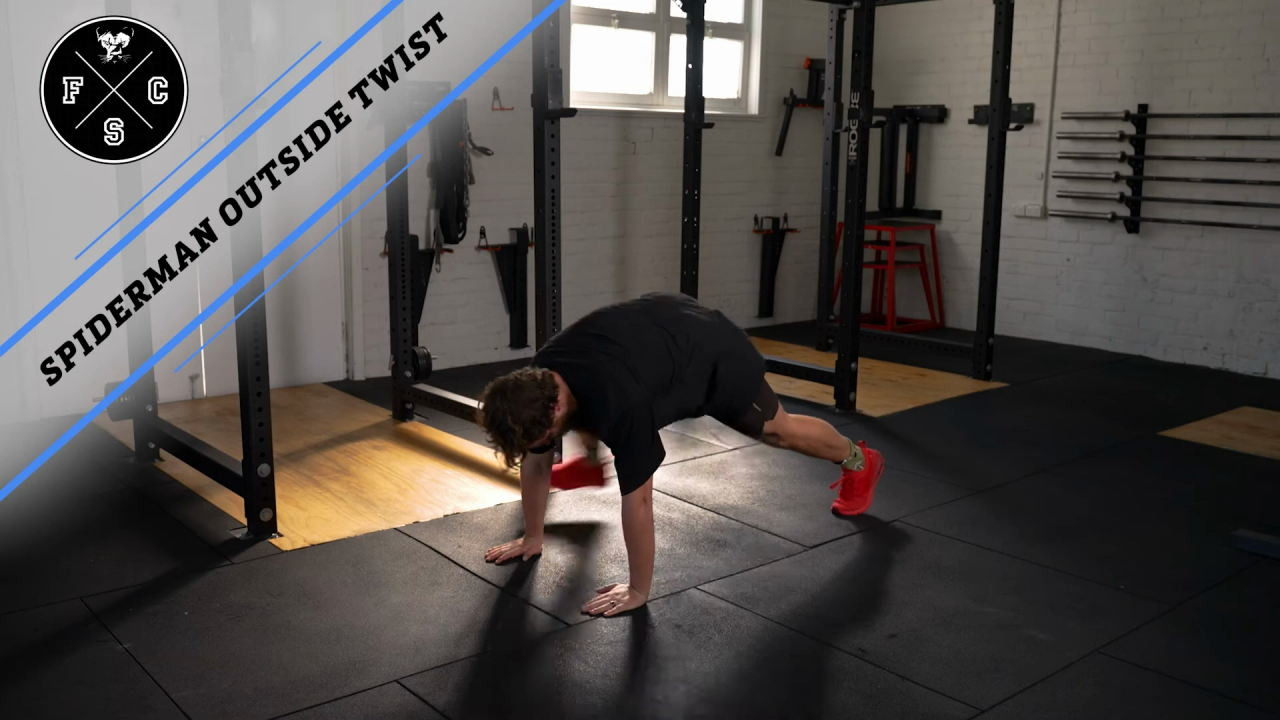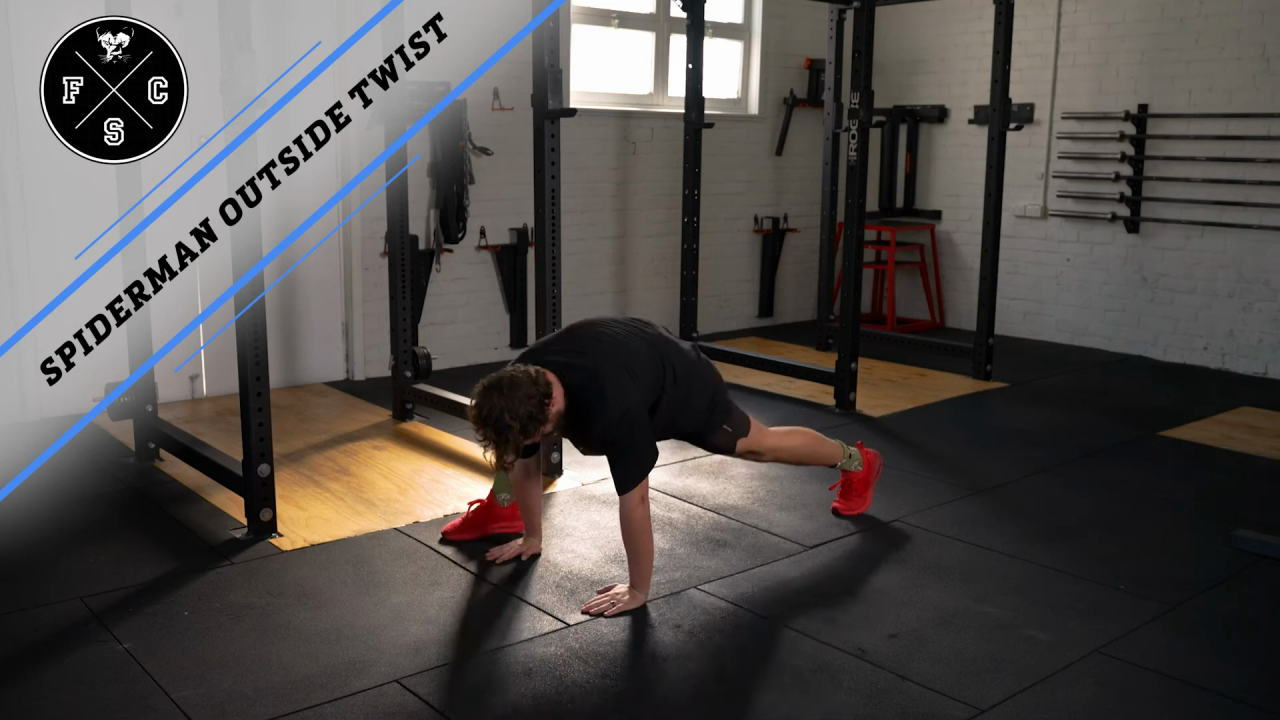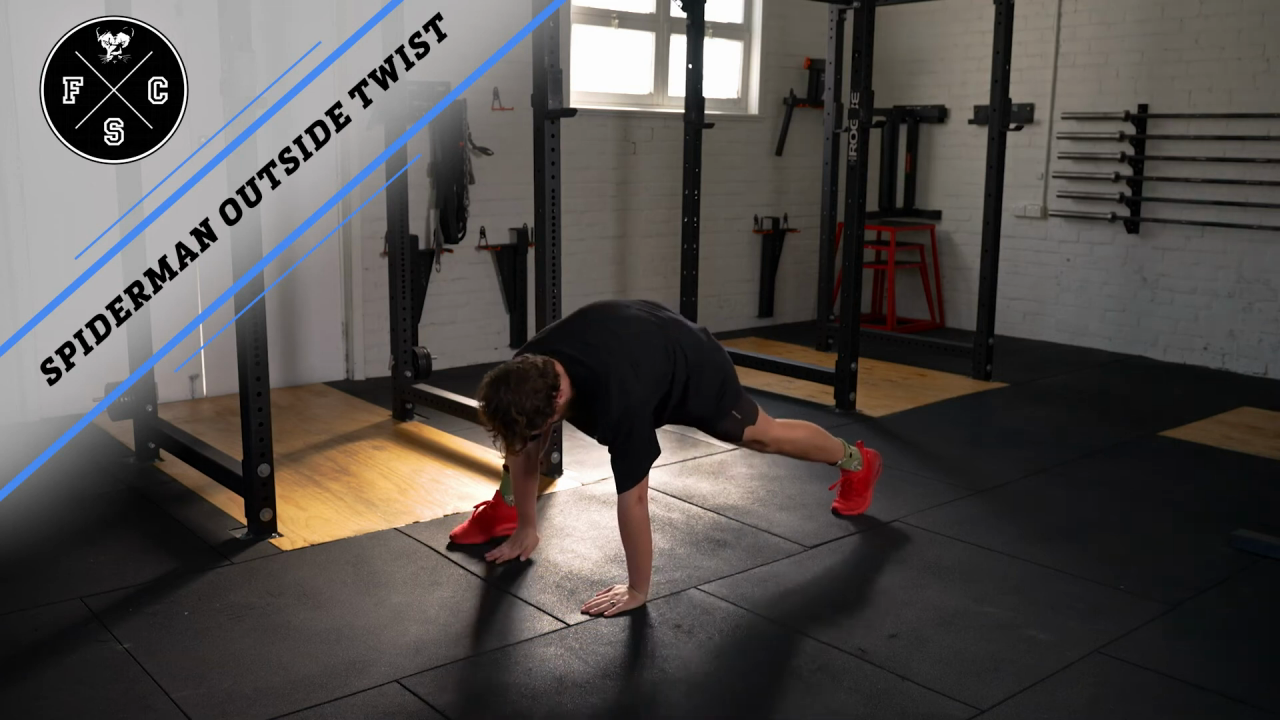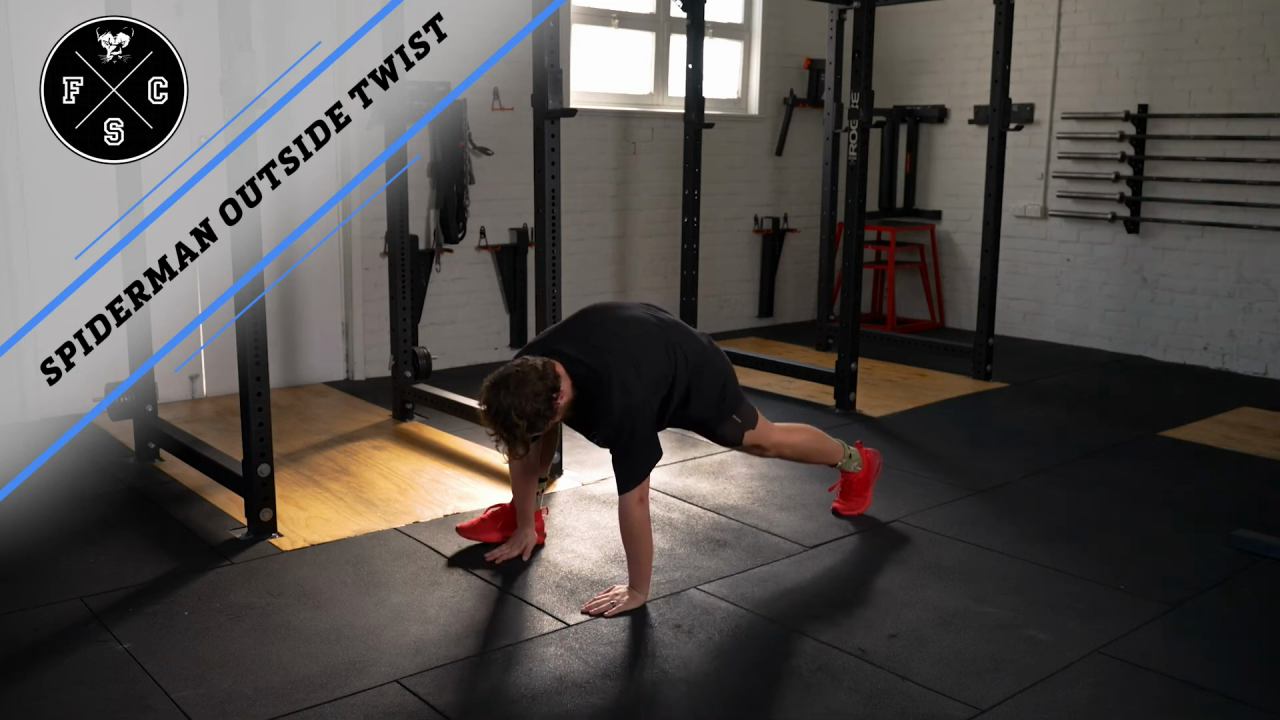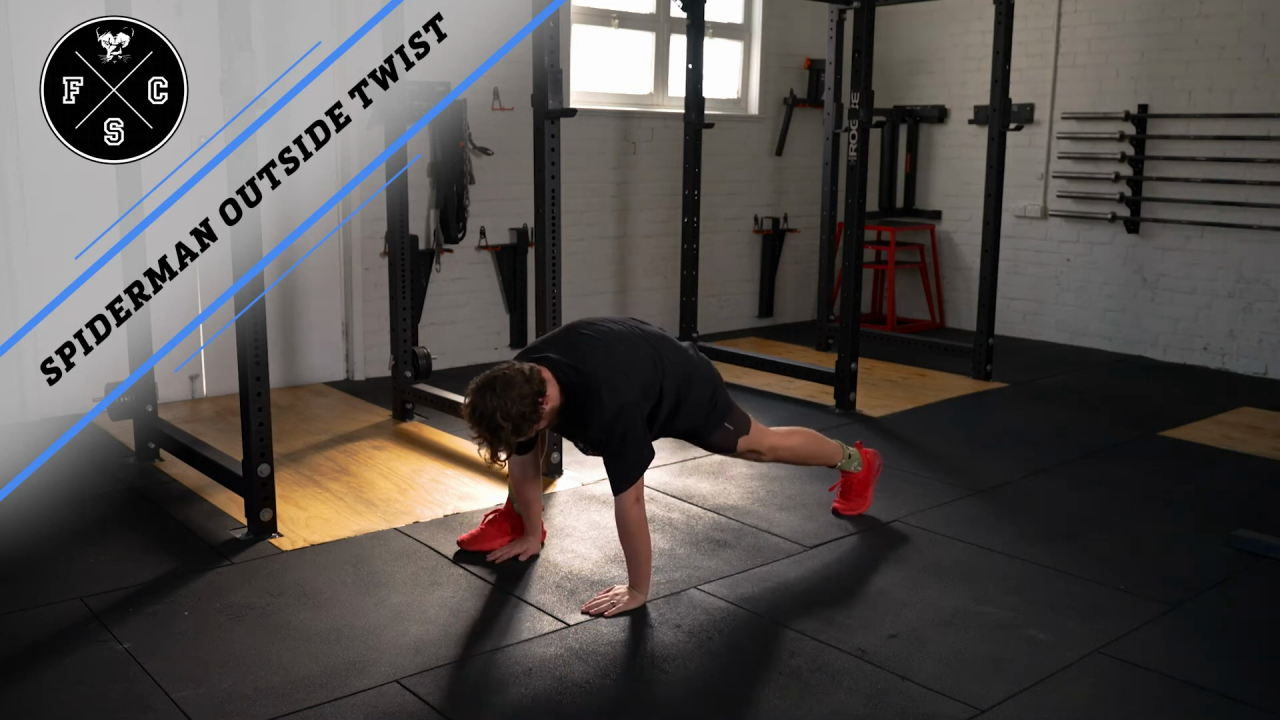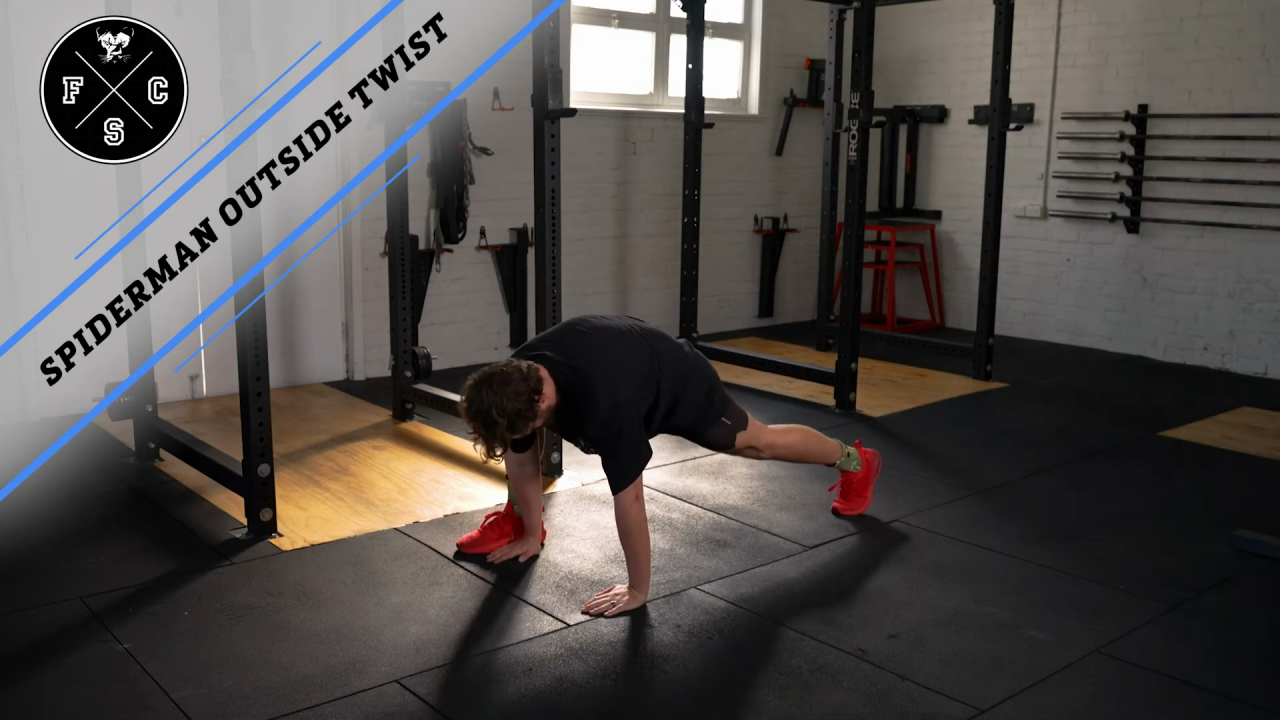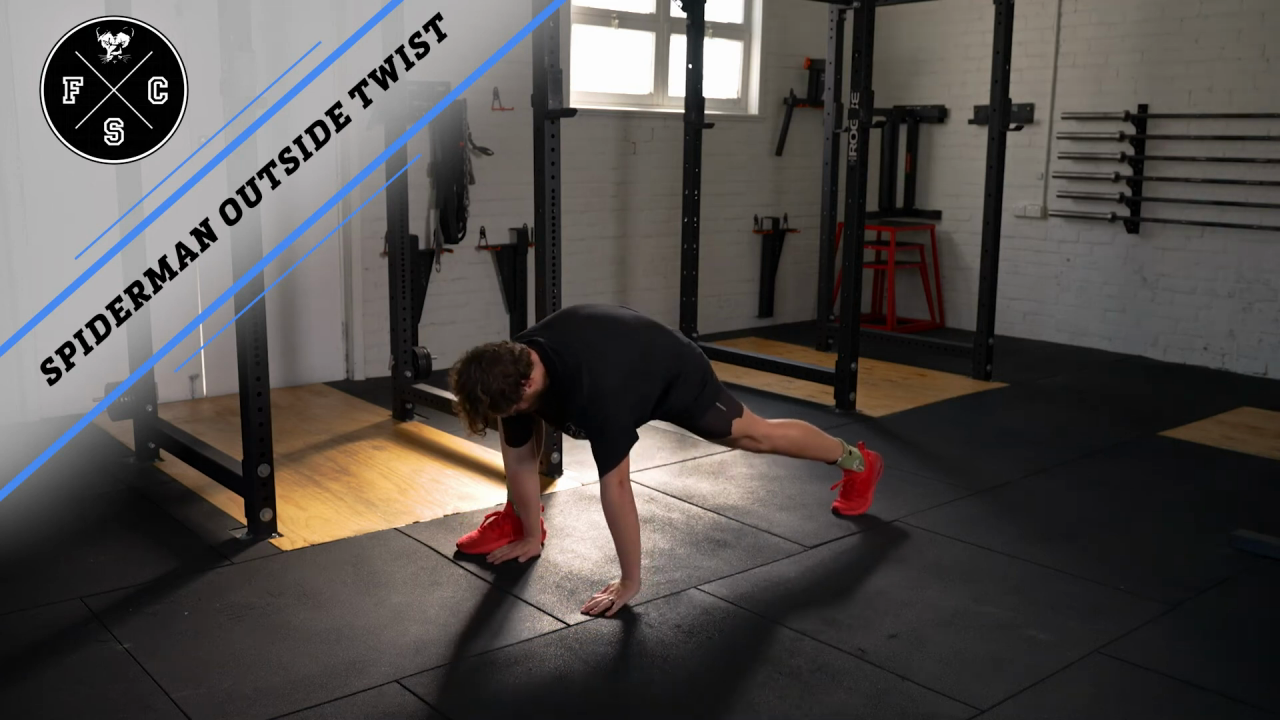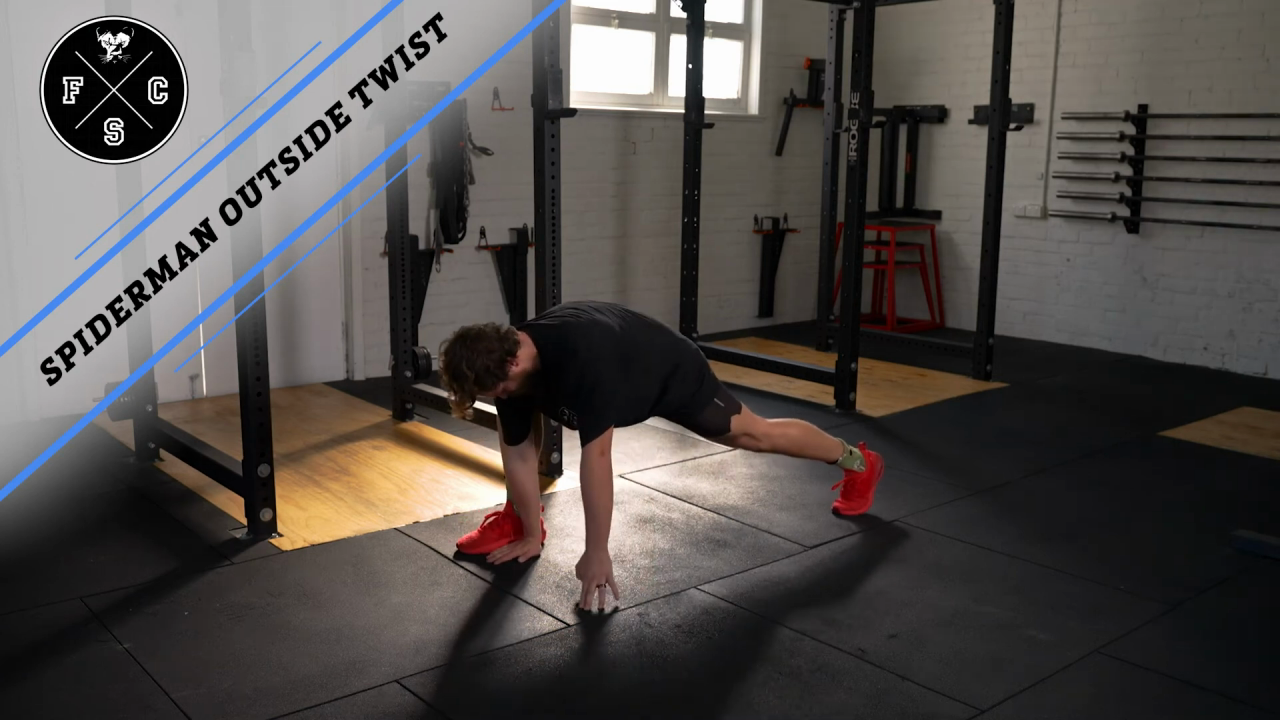
dt=0.4s
person 1, frame 1
left shoulder: (617, 405)
right shoulder: (537, 386)
left elbow: (636, 500)
right elbow: (533, 459)
left wrist: (638, 590)
right wrist: (532, 535)
left hip: (718, 353)
left knee: (778, 430)
left ankle: (859, 463)
right ankle: (593, 462)
person 1, frame 2
left shoulder: (611, 406)
right shoulder: (522, 387)
left elbow: (634, 500)
right elbow: (525, 461)
left wrist: (637, 589)
right wrist: (532, 536)
left hip: (684, 384)
right hip: (632, 355)
left knee: (756, 444)
left ankle: (855, 462)
right ankle: (502, 507)
person 1, frame 3
left shoulder: (617, 400)
right shoulder: (527, 375)
left elbow: (632, 498)
right elbow: (524, 448)
left wrist: (637, 590)
right wrist: (525, 527)
left hip: (696, 370)
right hip: (640, 339)
left knee: (762, 435)
left ankle: (856, 462)
right ankle: (507, 509)
person 1, frame 4
left shoulder: (619, 401)
right shoulder: (527, 376)
left elbow: (634, 499)
right elbow: (526, 451)
left wrist: (638, 590)
right wrist: (524, 527)
left hip: (695, 373)
right hip: (639, 342)
left knee: (764, 439)
left ankle: (855, 462)
right ankle: (529, 517)
person 1, frame 5
left shoulder: (606, 405)
right shoulder: (520, 382)
left elbow: (629, 501)
right elbow: (523, 460)
left wrist: (637, 590)
right wrist: (530, 533)
left hip: (684, 387)
right hip: (631, 358)
left knee: (760, 445)
left ankle: (855, 462)
right ankle: (516, 517)
person 1, frame 6
left shoulder: (602, 405)
right shoulder: (516, 380)
left elbow: (628, 498)
right elbow: (522, 460)
left wrist: (638, 588)
right wrist: (530, 533)
left hip: (680, 382)
right hip: (625, 356)
left knee: (756, 441)
left ankle: (854, 461)
right ankle: (514, 518)
person 1, frame 7
left shoulder: (591, 384)
right shoulder: (513, 369)
left elbow: (615, 484)
right elbow: (520, 455)
left wrist: (631, 578)
right wrist: (530, 534)
left hip: (675, 374)
right hip: (624, 361)
left knee: (752, 435)
right knee: (519, 433)
left ankle: (855, 460)
right ankle: (514, 519)
person 1, frame 8
left shoulder: (583, 359)
right shoulder: (508, 360)
left elbow: (596, 458)
right elbow: (518, 453)
left wrist: (597, 552)
right wrist: (530, 535)
left hip: (674, 372)
right hip: (626, 372)
left knee: (753, 433)
right knee: (522, 426)
left ankle: (857, 461)
right ankle: (514, 519)
